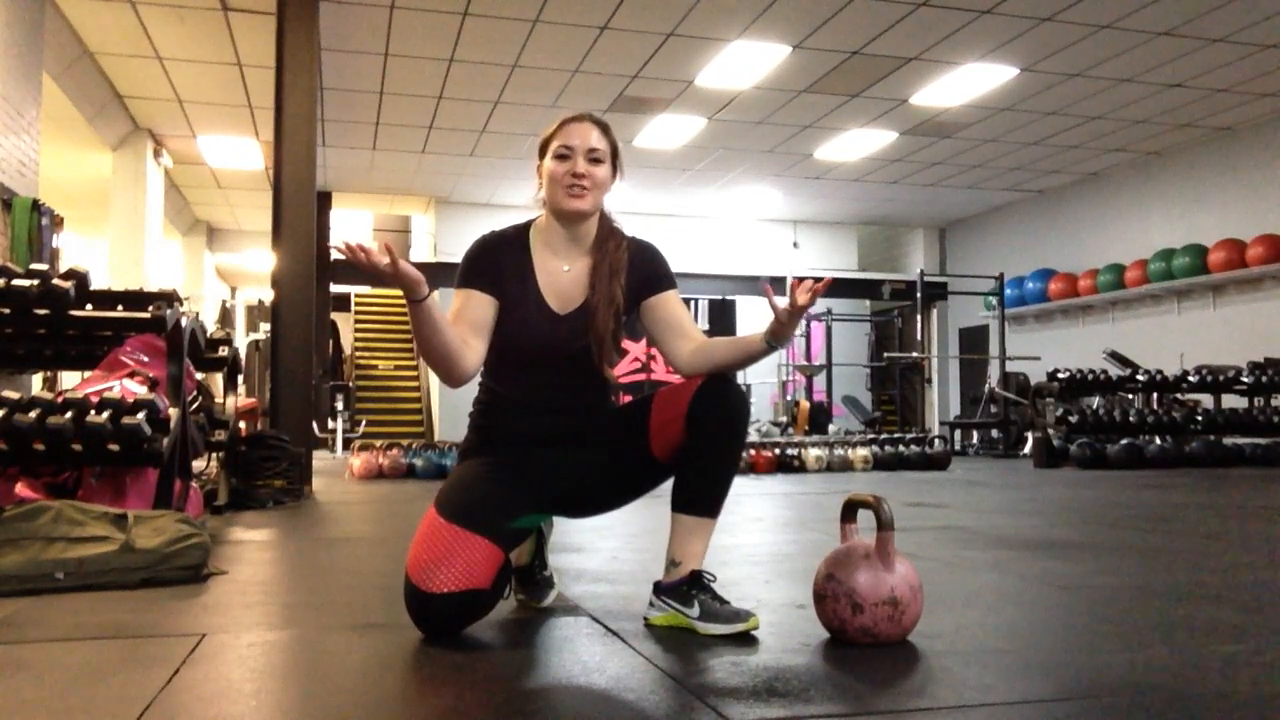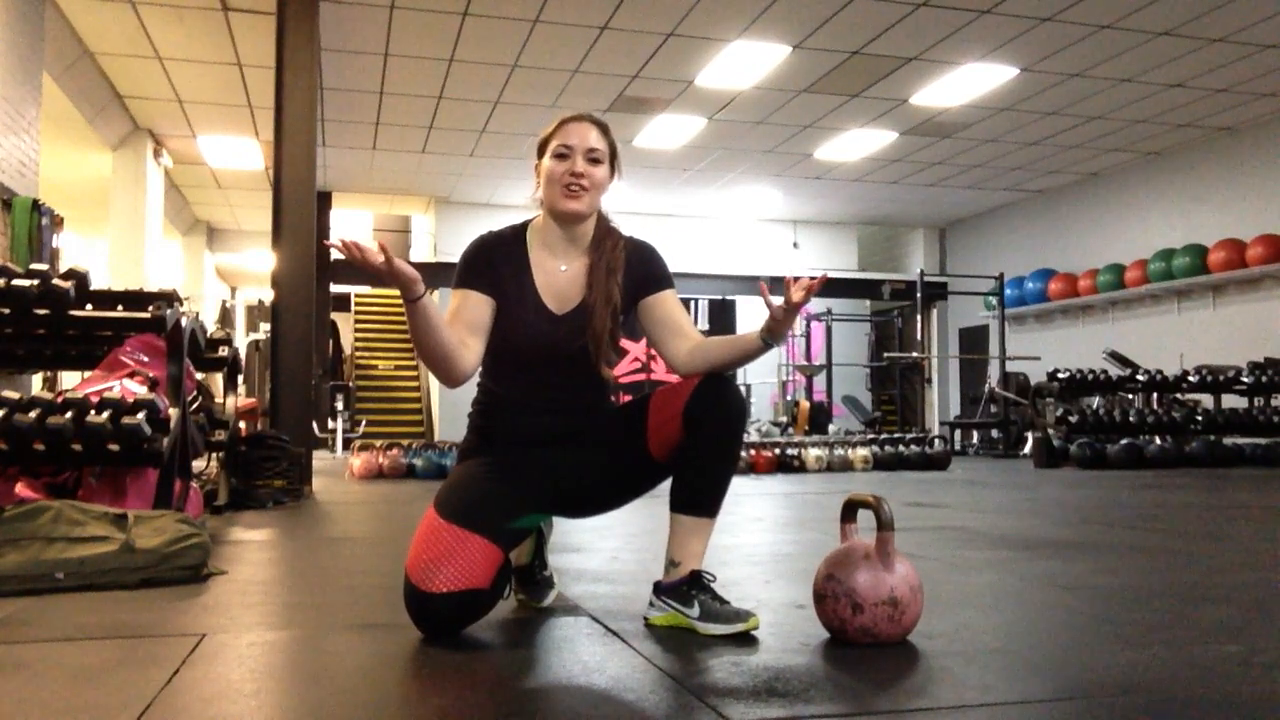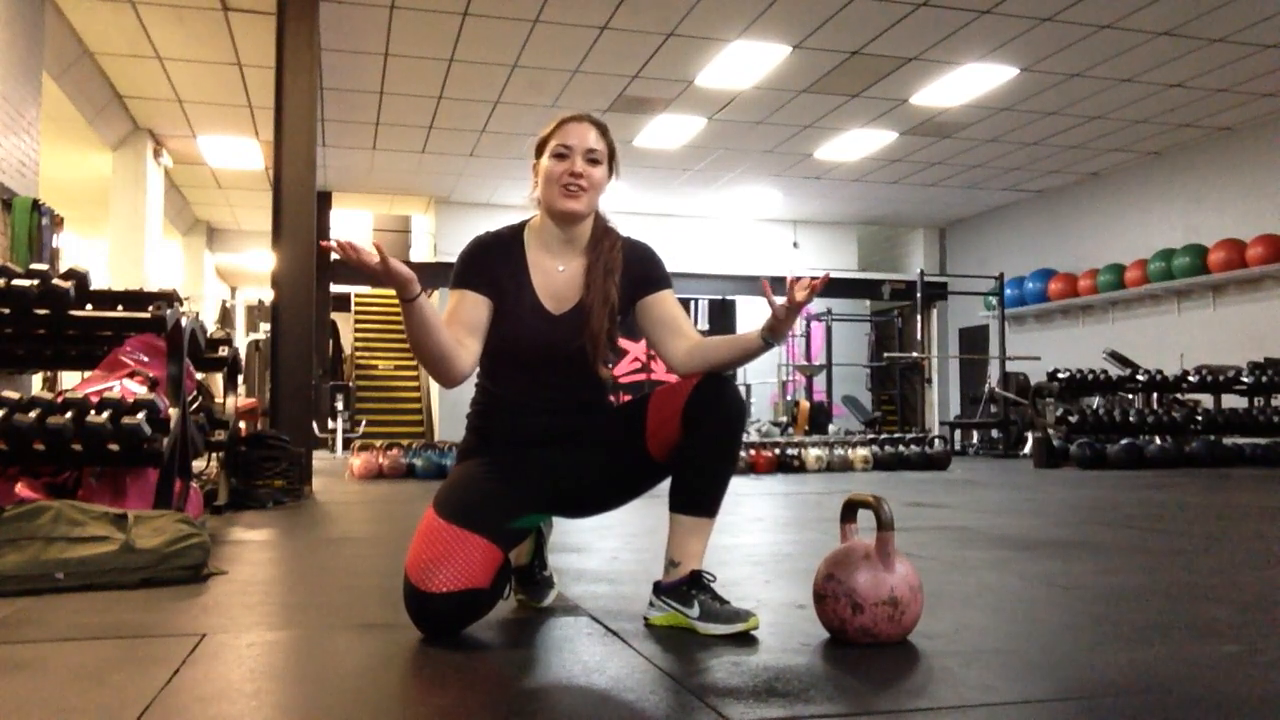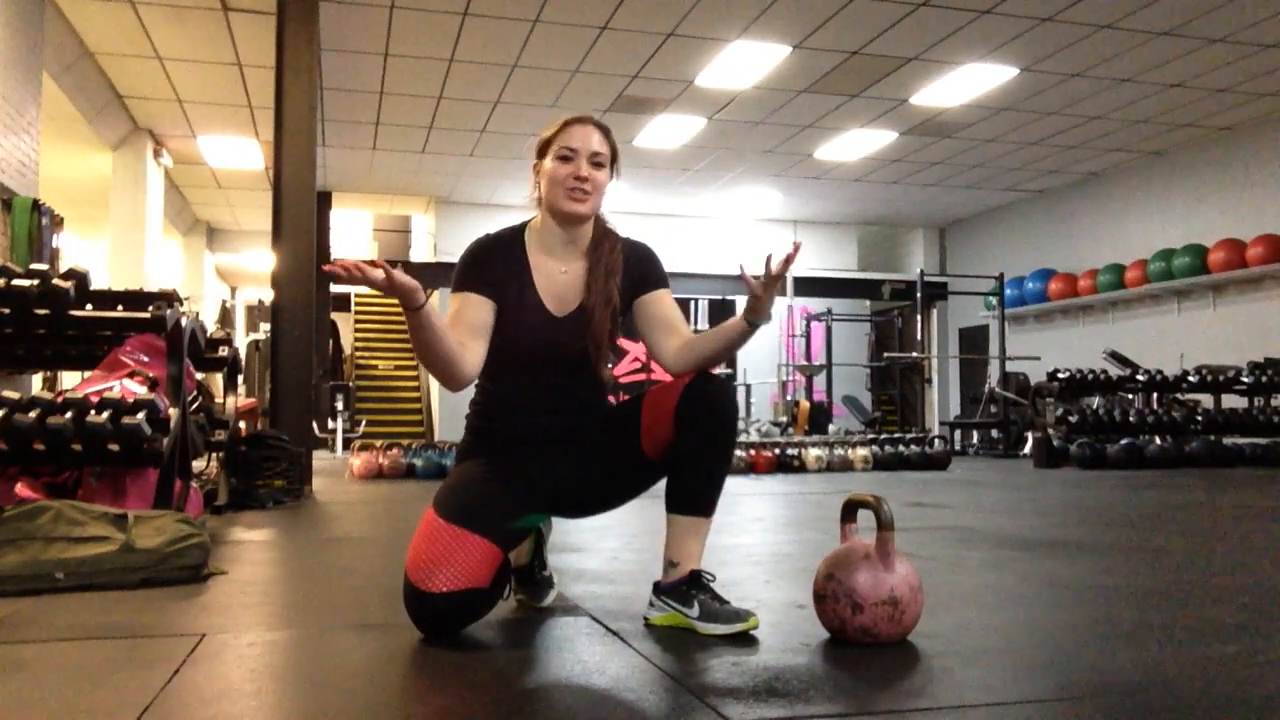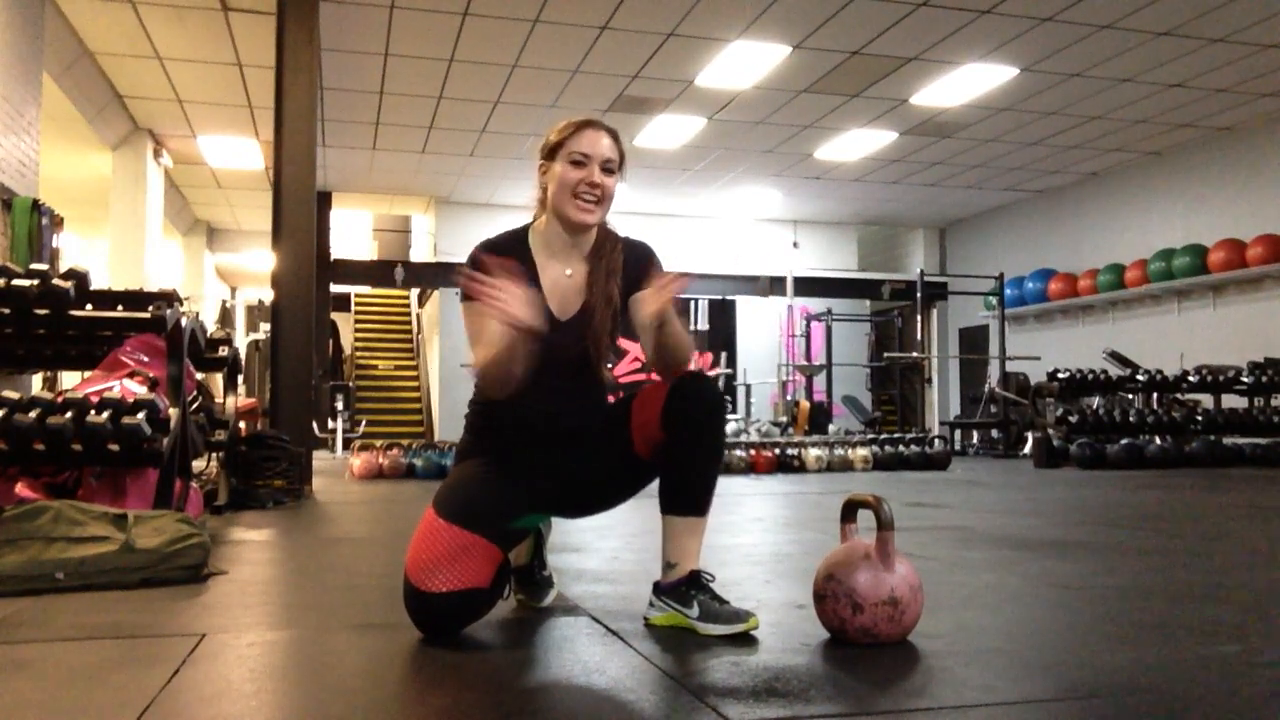
dt=0.3s
person 1, frame 1
left shoulder: (637, 261)
right shoulder: (494, 254)
left elbow: (690, 354)
right elbow: (458, 367)
left wrist: (773, 336)
right wrist: (416, 292)
left hip: (593, 449)
right hip: (505, 456)
left knee: (720, 400)
right knee: (438, 607)
left ankle: (679, 590)
right ankle: (524, 544)
person 1, frame 2
left shoulder: (636, 261)
right shoulder: (492, 255)
left elbow: (688, 354)
right elbow: (456, 366)
left wrist: (769, 334)
right wrist: (413, 291)
left hip: (593, 449)
right hip: (504, 456)
left knee: (717, 400)
right knee: (437, 607)
left ankle: (679, 589)
right ankle: (523, 546)
person 1, frame 3
left shoulder: (633, 261)
right shoulder: (489, 255)
left elbow: (686, 354)
right elbow: (453, 367)
left wrist: (770, 333)
right wrist: (409, 292)
left hip: (592, 448)
right hip: (503, 456)
left knee: (717, 400)
right knee: (437, 608)
left ankle: (679, 589)
right ankle: (523, 544)
person 1, frame 4
left shoulder: (633, 261)
right shoulder: (490, 257)
left elbow: (679, 354)
right elbow: (458, 371)
left wrist: (751, 317)
right wrist: (413, 302)
left hip: (590, 449)
right hip: (502, 457)
left knee: (709, 399)
right knee: (436, 607)
left ankle: (677, 589)
right ankle: (522, 546)
person 1, frame 5
left shoulder: (633, 260)
right shoulder: (498, 259)
left elbow: (672, 362)
right elbow: (495, 380)
left wrist: (660, 320)
right wrist: (522, 329)
left hip: (590, 448)
right hip: (504, 455)
left knee: (698, 397)
right knee: (436, 608)
left ankle: (679, 589)
right ankle: (523, 542)
